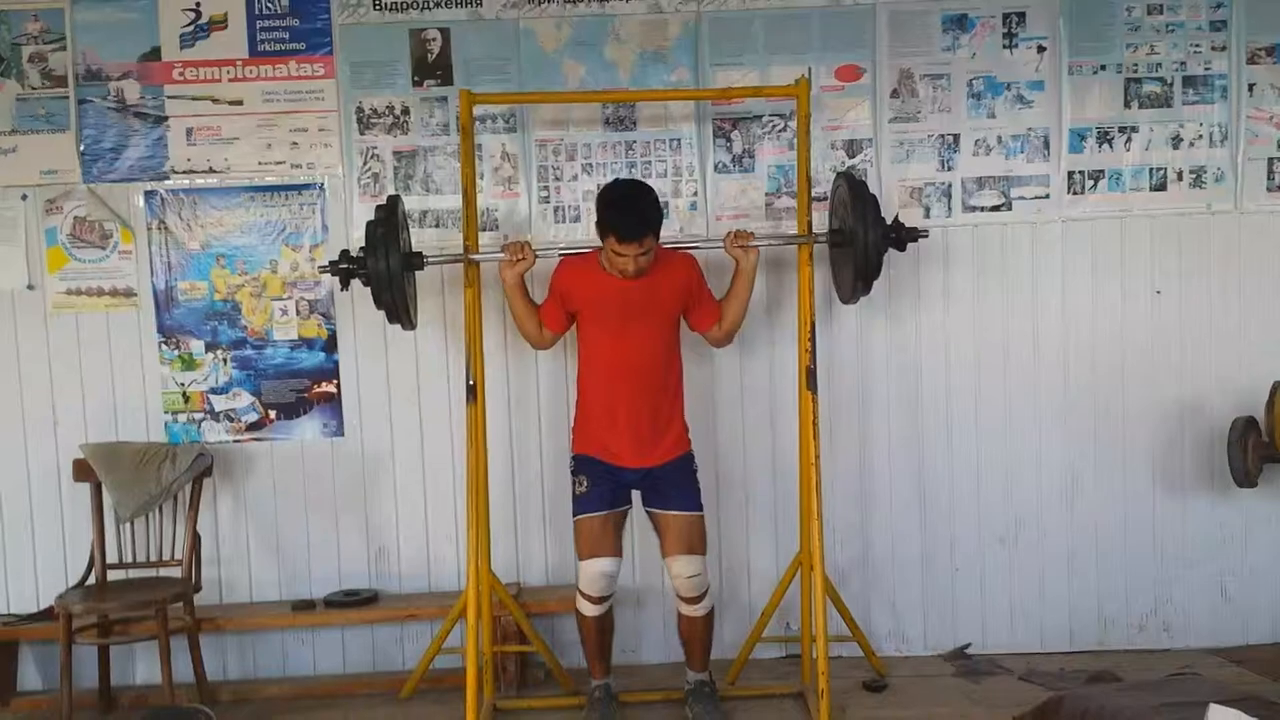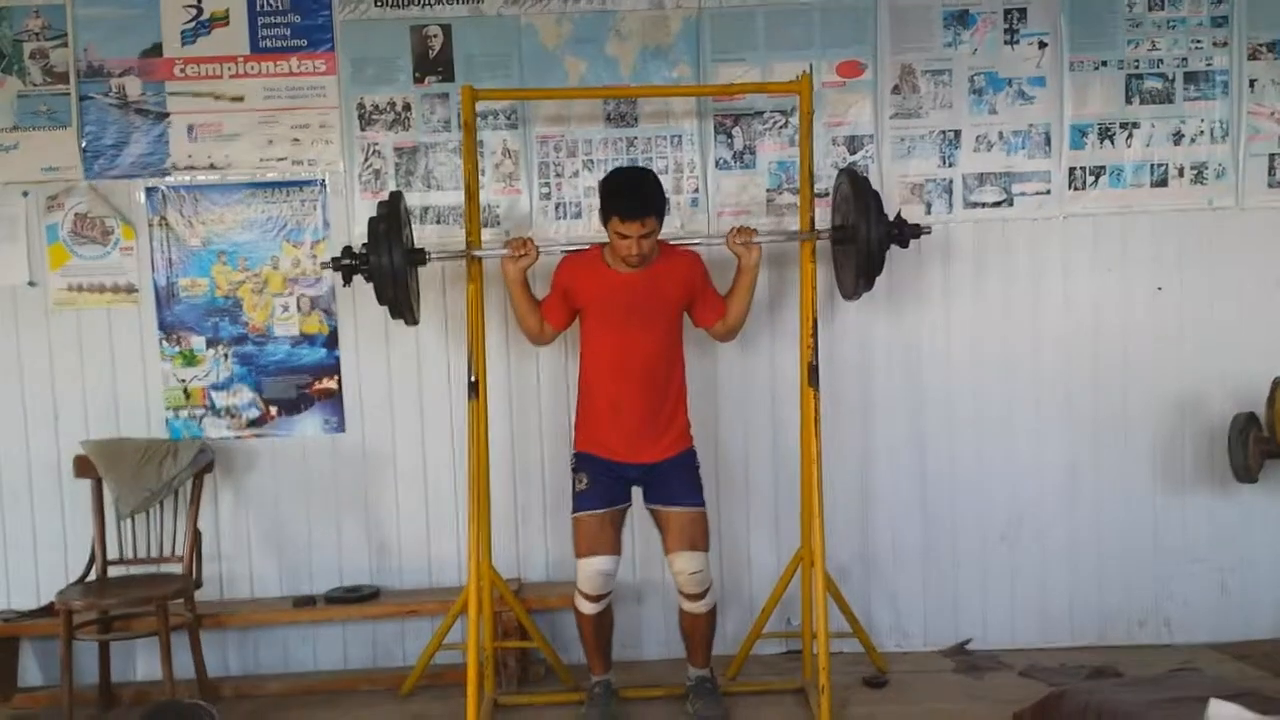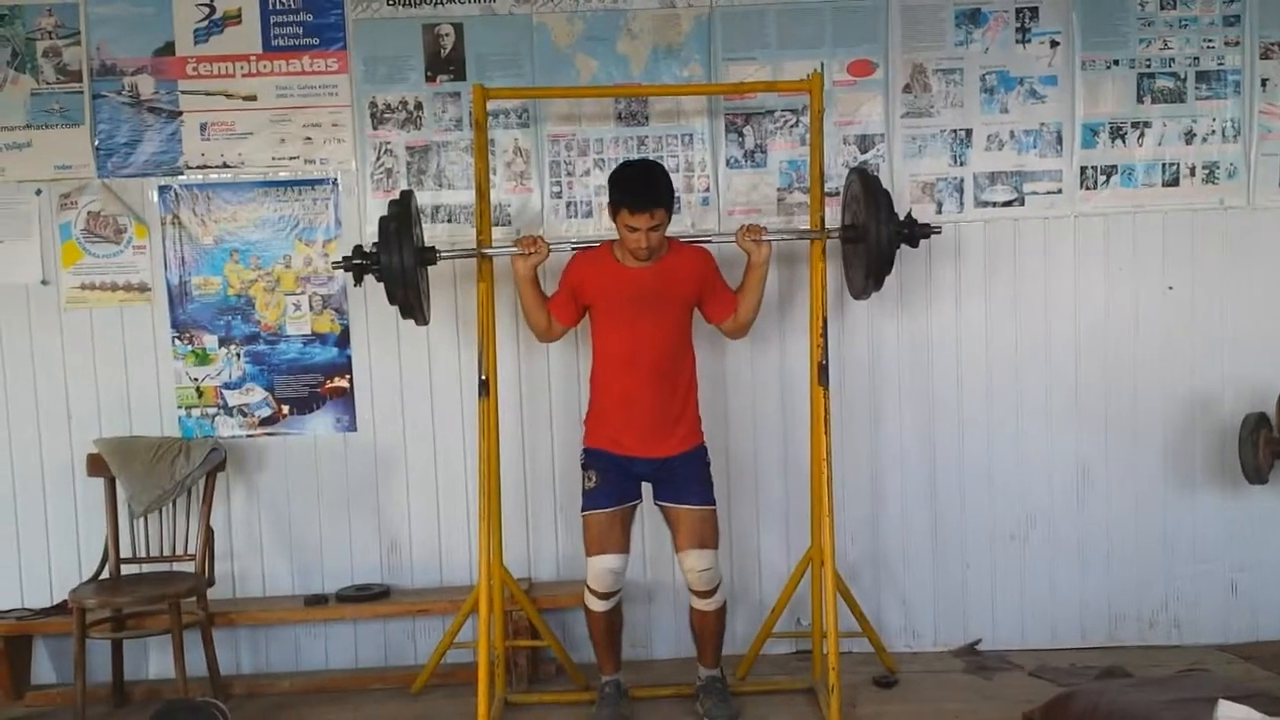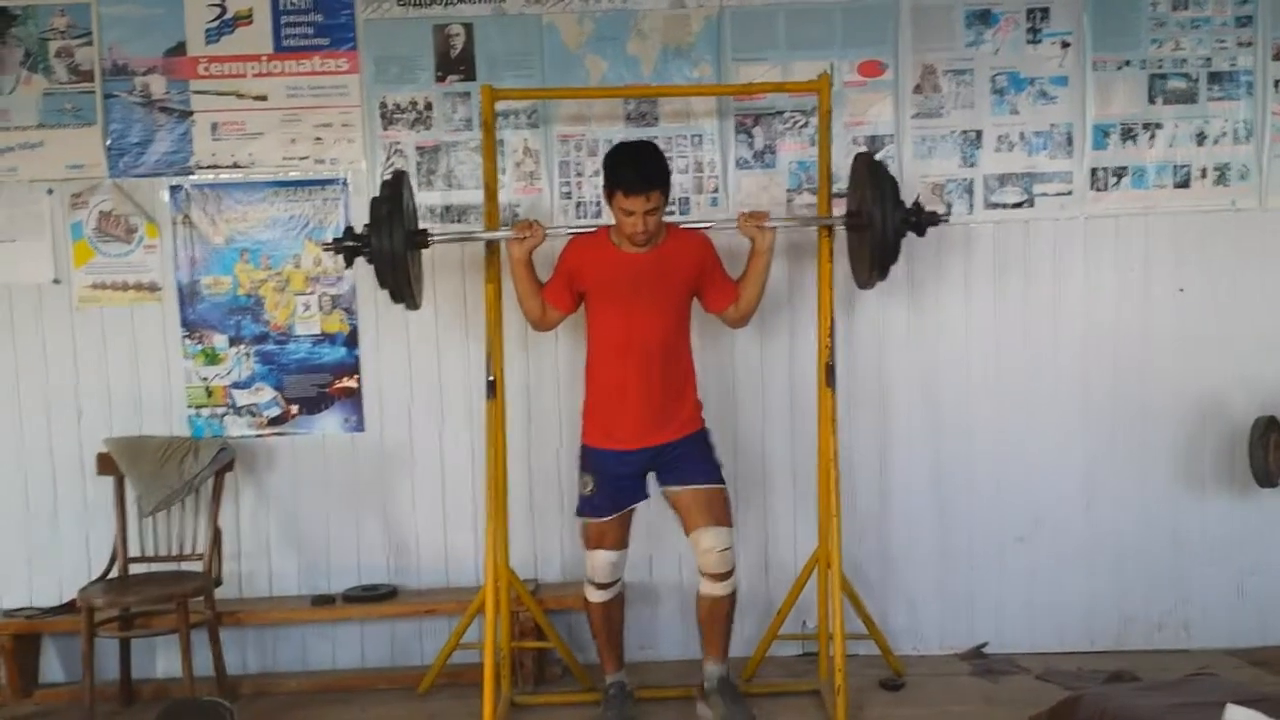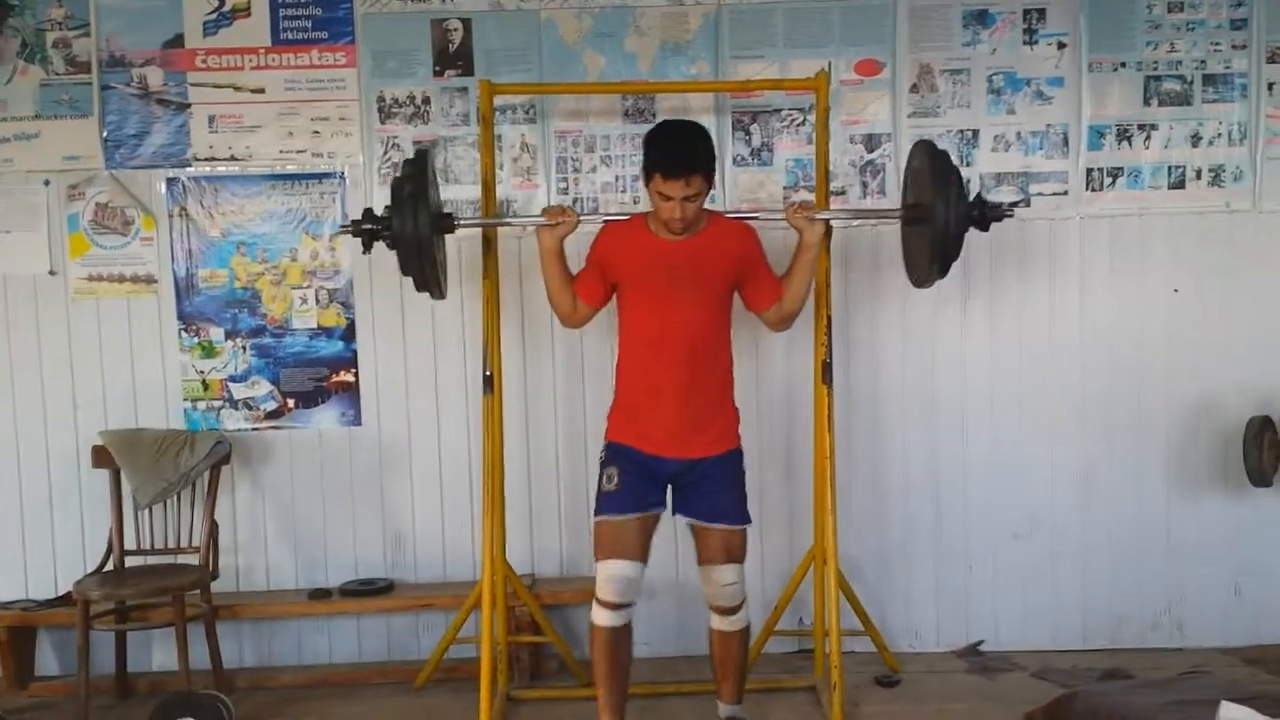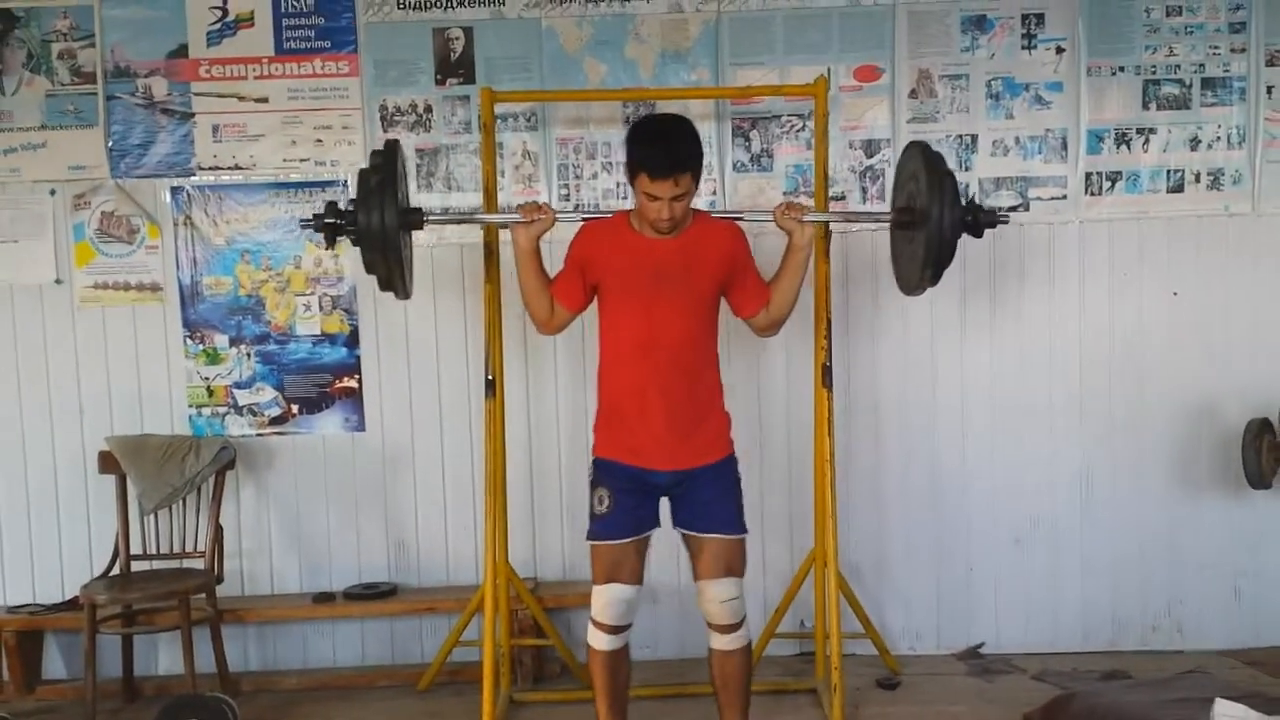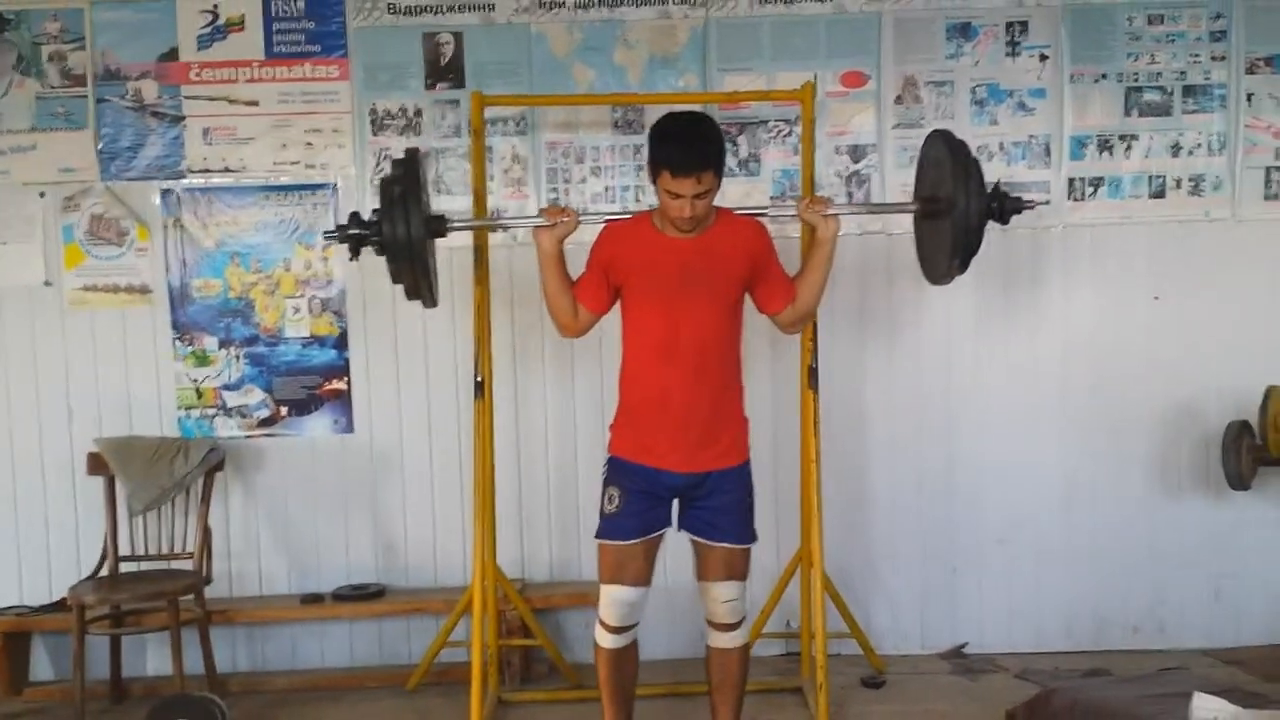
dt=0.7s
person 1, frame 1
left shoulder: (682, 270)
right shoulder: (571, 274)
left elbow: (720, 331)
right elbow: (540, 335)
left wrist: (745, 269)
right wrist: (512, 280)
left hip: (668, 452)
right hip: (598, 455)
left knee: (691, 578)
right knee: (595, 581)
person 1, frame 2
left shoulder: (685, 267)
right shoulder: (574, 271)
left elbow: (725, 327)
right elbow: (539, 331)
left wrist: (747, 265)
right wrist: (515, 277)
left hip: (670, 451)
right hip: (598, 453)
left knee: (693, 574)
right knee: (592, 578)
person 1, frame 3
left shoulder: (695, 263)
right shoulder: (585, 267)
left elbow: (736, 324)
right elbow: (547, 328)
left wrist: (758, 263)
right wrist: (525, 275)
left hip: (680, 446)
right hip: (608, 448)
left knee: (703, 573)
right knee: (602, 578)
person 1, frame 4
left shoulder: (694, 248)
right shoulder: (581, 253)
left elbow: (737, 312)
right elbow: (542, 317)
left wrist: (762, 249)
right wrist: (519, 259)
left hip: (681, 433)
right hip: (607, 440)
left knee: (717, 554)
right knee: (603, 571)
person 1, frame 5
left shoulder: (737, 240)
right shoulder: (614, 240)
left elbow: (779, 314)
right elbow: (572, 313)
left wrist: (809, 244)
right wrist: (550, 246)
left hip: (713, 447)
right hip: (632, 444)
left knee: (726, 595)
right knee: (613, 590)
person 1, frame 6
left shoulder: (725, 240)
right shoulder: (595, 241)
left elbow: (766, 319)
right elbow: (548, 317)
left wrist: (800, 246)
right wrist: (525, 246)
left hip: (706, 457)
right hip: (622, 458)
left knee: (725, 612)
right knee: (610, 613)
person 1, frame 7
left shoulder: (747, 238)
right shoulder: (617, 240)
left elbow: (792, 315)
right elbow: (571, 321)
left wrist: (824, 239)
right wrist: (548, 249)
left hip: (721, 461)
right hip: (637, 458)
left knee: (727, 613)
right knee: (617, 614)
